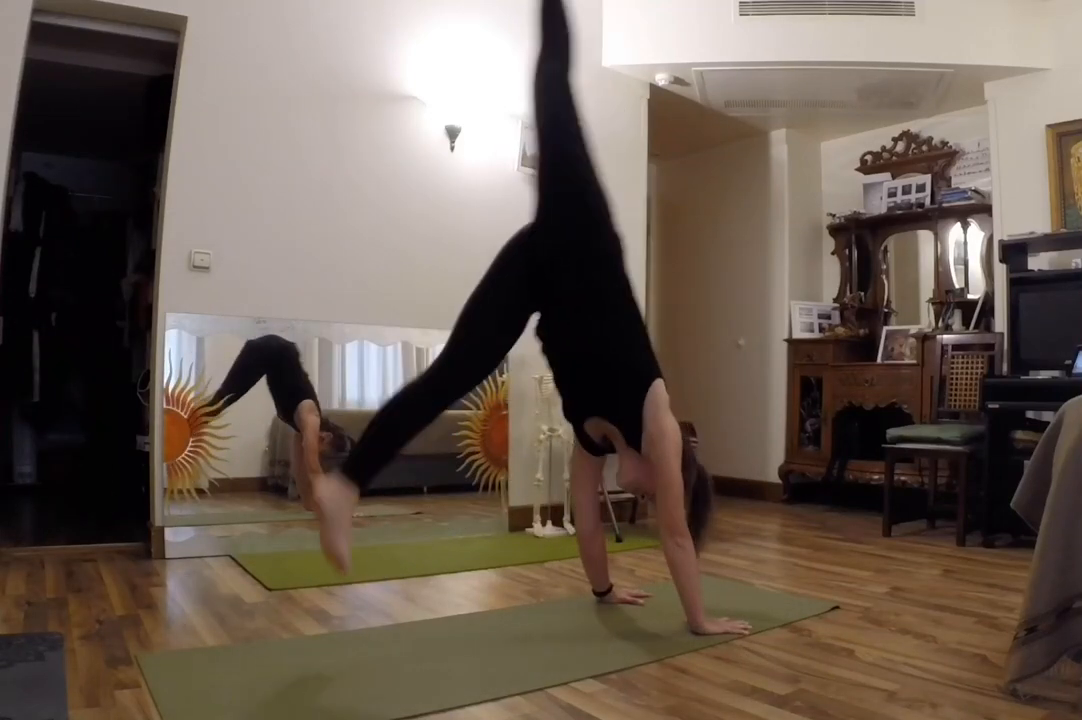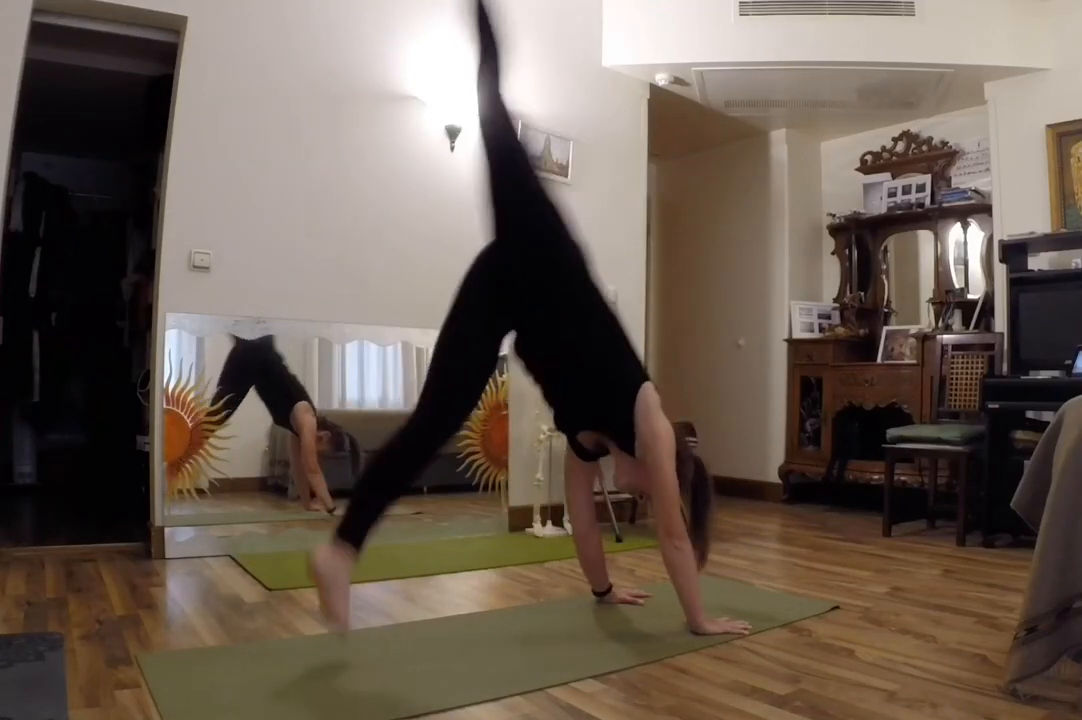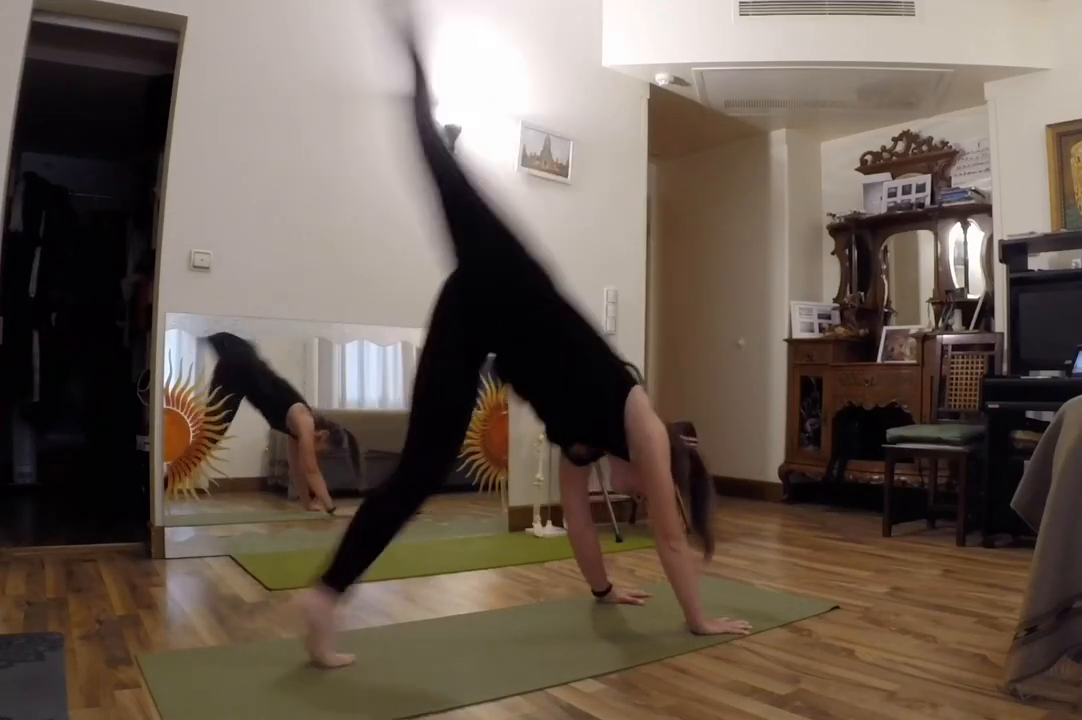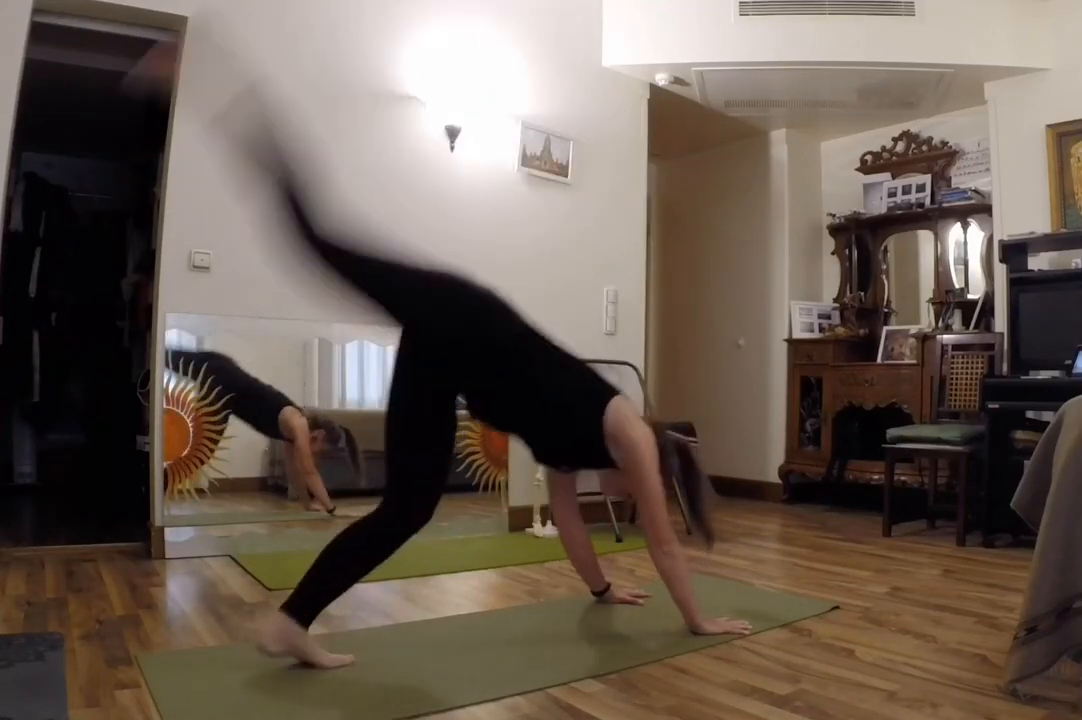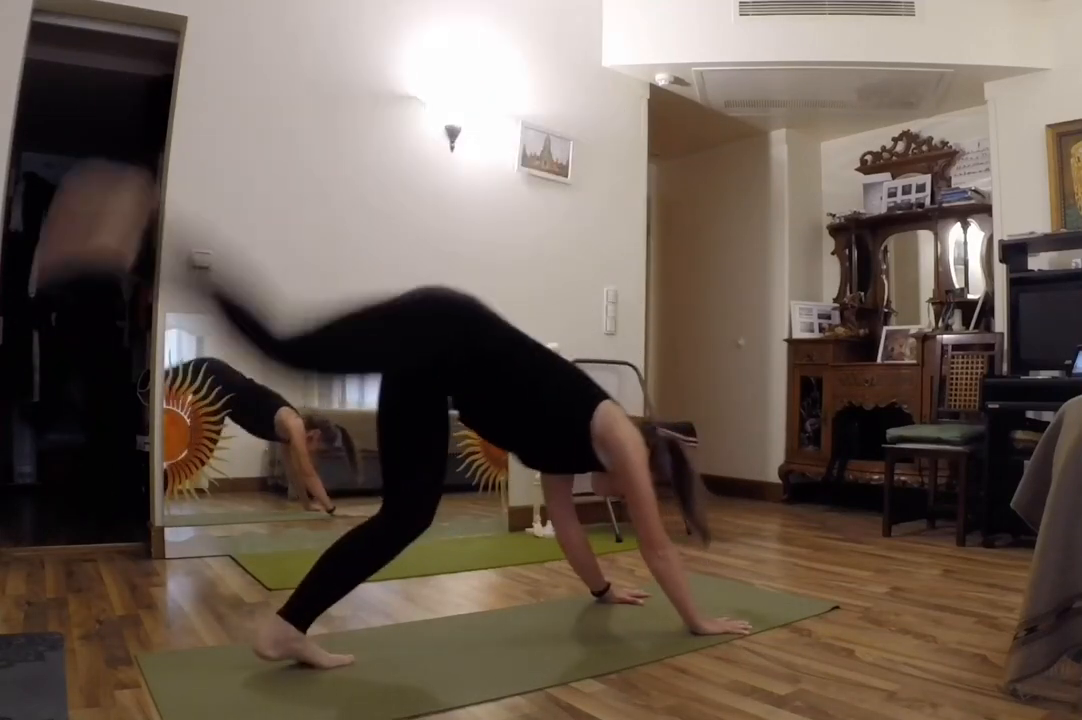
dt=0.1s
person 1, frame 1
left shoulder: (596, 431)
right shoulder: (657, 427)
left elbow: (586, 515)
right elbow: (675, 532)
left wrist: (604, 588)
right wrist: (701, 621)
left hip: (542, 257)
right hip: (572, 247)
left knee: (451, 373)
right knee: (558, 104)
left ankle: (344, 482)
person 1, frame 2
left shoulder: (590, 429)
right shoulder: (650, 425)
left elbow: (580, 515)
right elbow: (673, 533)
left wrist: (603, 586)
right wrist: (698, 619)
left hip: (504, 280)
right hip: (536, 257)
left knee: (434, 422)
right knee: (503, 142)
left ankle: (339, 549)
person 1, frame 3
left shoulder: (581, 440)
right shoulder: (639, 427)
left elbow: (576, 516)
right elbow: (669, 536)
left wrist: (603, 588)
right wrist: (700, 619)
left hip: (476, 306)
right hip: (497, 284)
left knee: (422, 469)
left ankle: (324, 596)
person 1, frame 4
right shoulder: (628, 431)
left elbow: (566, 518)
right elbow: (662, 542)
left wrist: (603, 588)
right wrist: (698, 621)
left hip: (446, 335)
right hip: (455, 318)
left knee: (408, 506)
right knee: (333, 246)
left ankle: (290, 622)
person 1, frame 5
left shoulder: (569, 443)
right shoulder: (619, 434)
left elbow: (564, 519)
right elbow: (655, 541)
left wrist: (602, 586)
right wrist: (698, 619)
left hip: (446, 355)
right hip: (441, 330)
left knee: (405, 515)
right knee: (291, 352)
left ankle: (286, 626)
